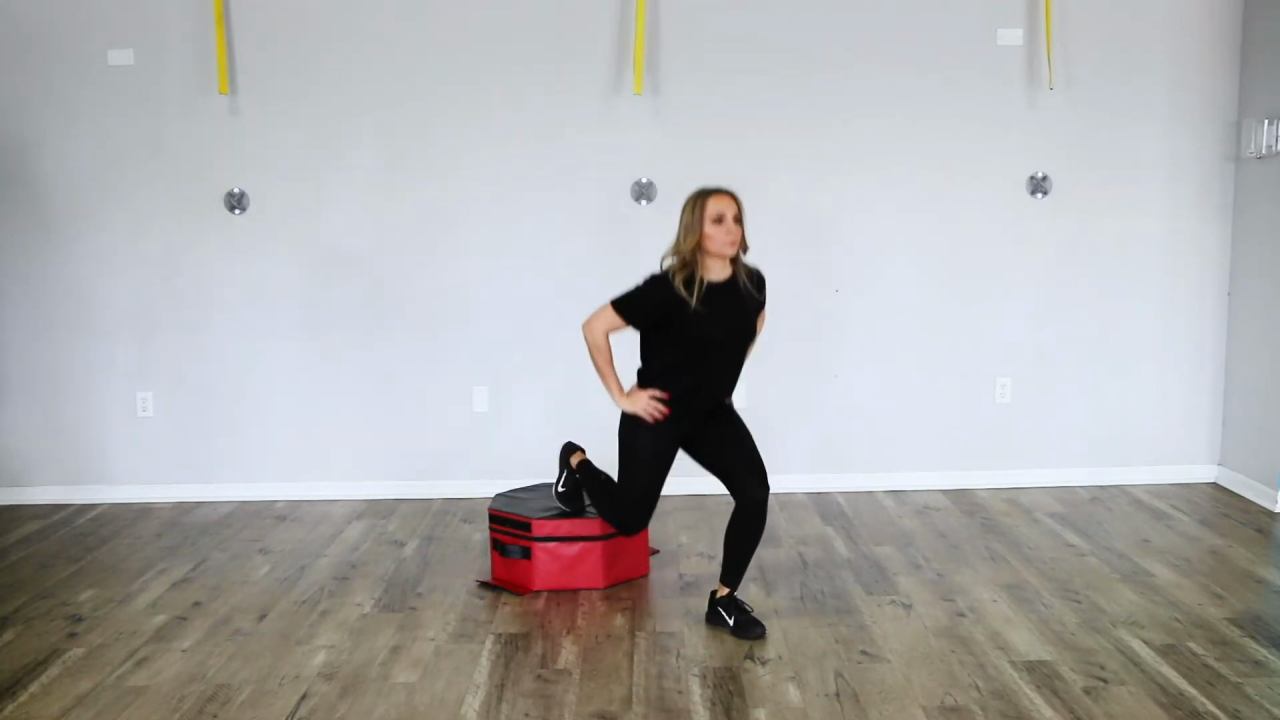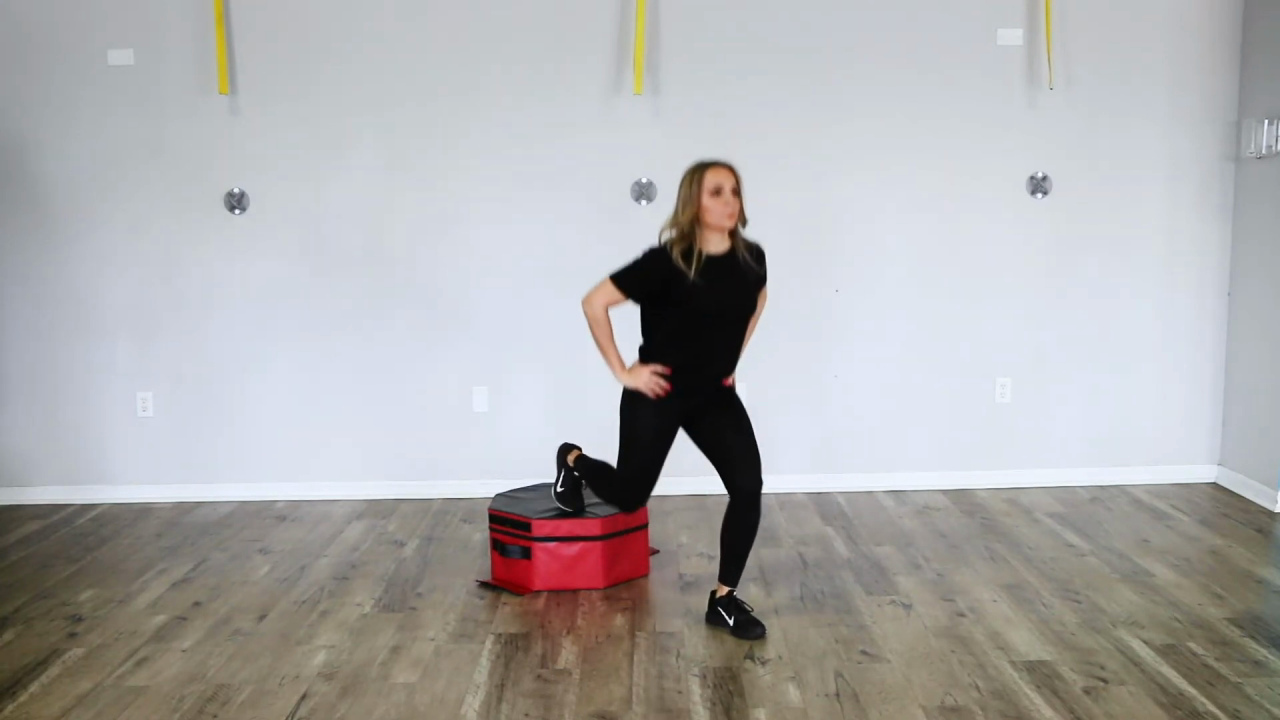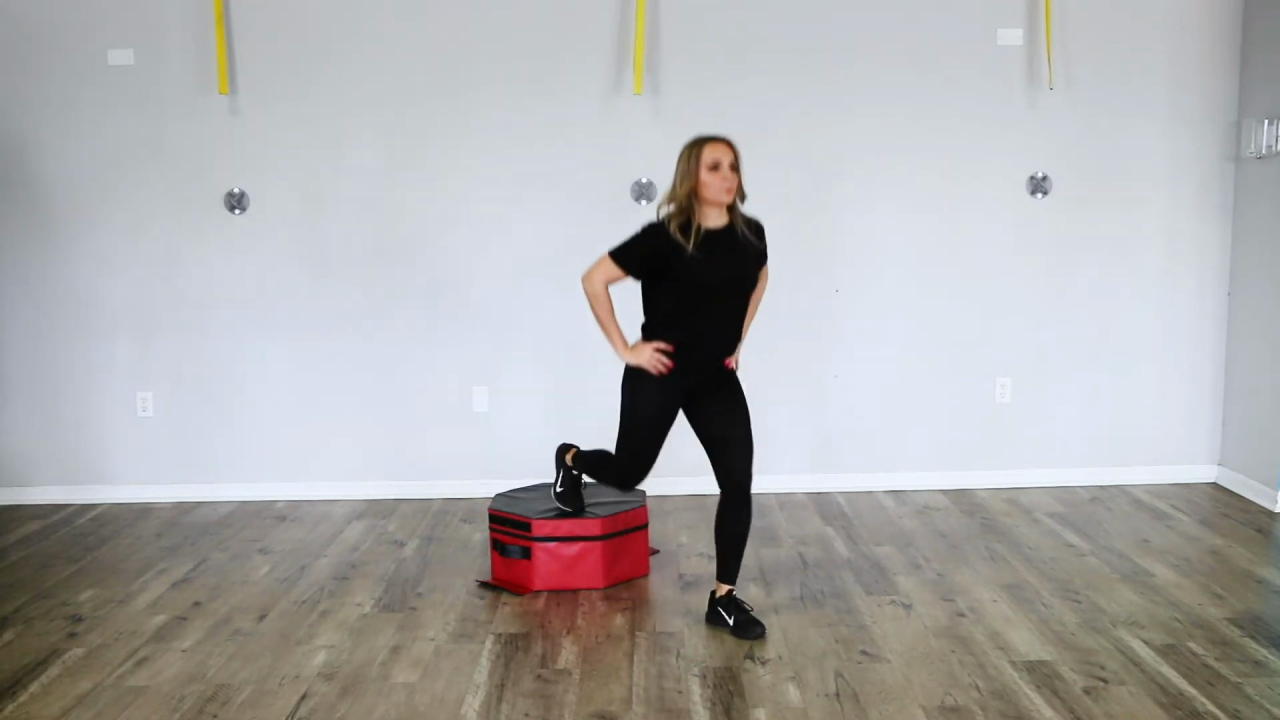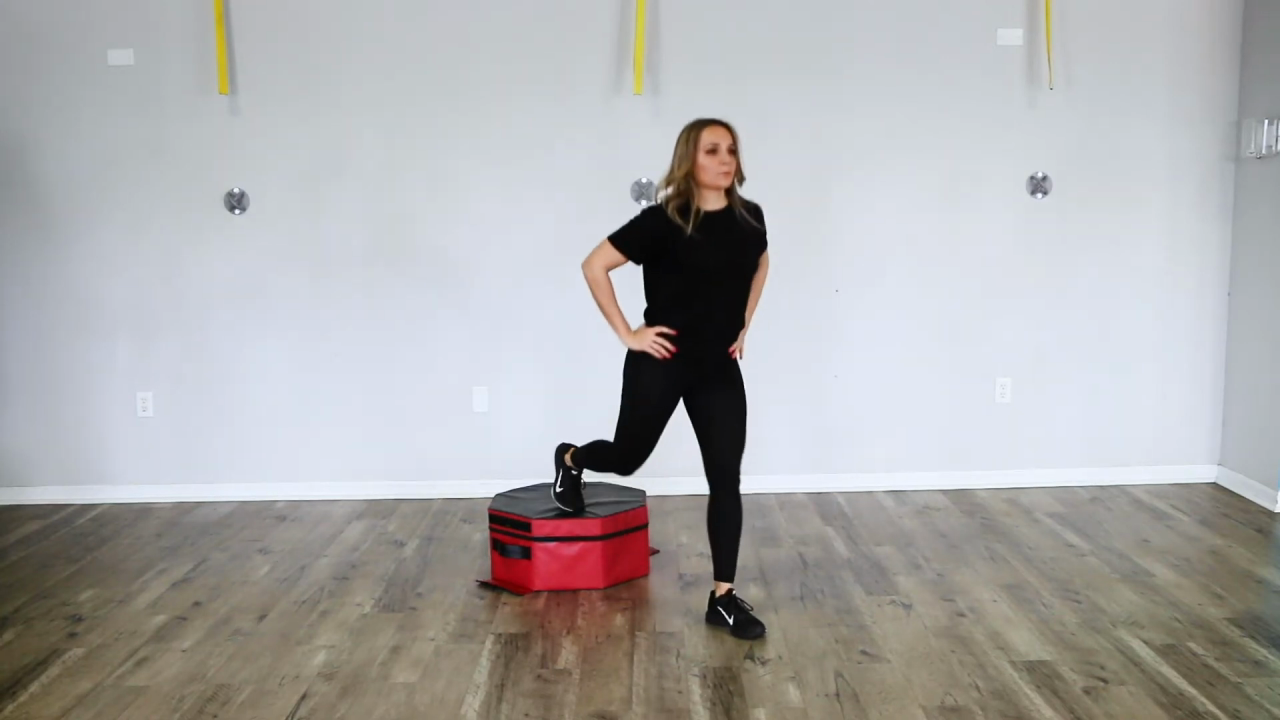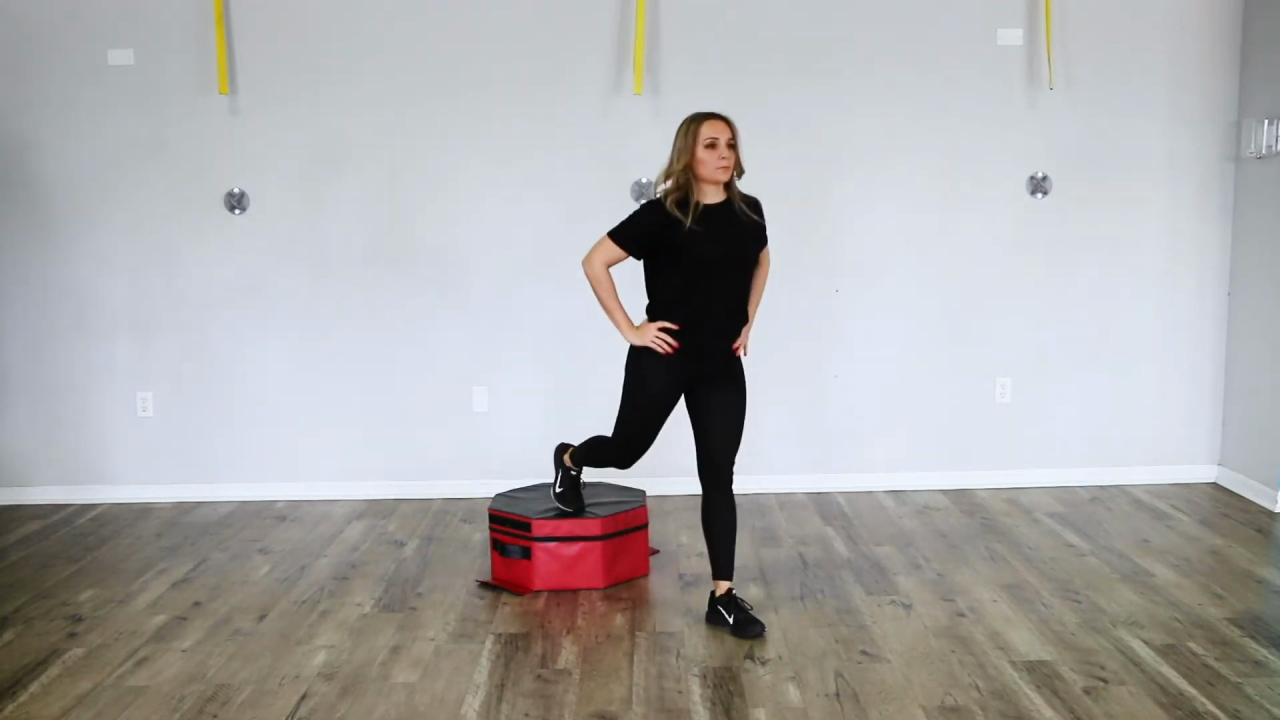
dt=0.1s
person 1, frame 1
left shoulder: (751, 283)
right shoulder: (668, 289)
right elbow: (595, 328)
right wrist: (620, 395)
left hip: (713, 417)
right hip: (656, 417)
left knee: (755, 492)
right knee: (629, 519)
left ankle: (724, 599)
right ankle: (576, 464)
person 1, frame 2
left shoulder: (751, 259)
right shoulder: (666, 263)
right elbow: (595, 303)
left wrist: (730, 358)
right wrist: (622, 370)
left hip: (714, 395)
right hip: (658, 396)
left knee: (748, 485)
right knee: (629, 496)
left ankle: (724, 599)
right ankle: (573, 462)
person 1, frame 3
left shoulder: (750, 234)
right shoulder: (664, 237)
right elbow: (594, 280)
right wrist: (624, 348)
left hip: (717, 378)
right hip: (658, 376)
left knee: (738, 483)
right knee: (628, 475)
left ankle: (724, 598)
right ankle: (571, 461)
person 1, frame 4
left shoulder: (749, 219)
right shoulder: (663, 220)
left elbow: (759, 267)
right elbow: (594, 265)
left wrist: (743, 326)
right wrist: (626, 333)
left hip: (718, 366)
right hip: (661, 363)
left knee: (726, 478)
right knee: (627, 458)
left ankle: (723, 597)
right ankle: (570, 460)
person 1, frame 5
left shoulder: (749, 212)
right shoulder: (663, 214)
left elbow: (761, 264)
right elbow: (595, 262)
left wrist: (747, 321)
right wrist: (628, 329)
left hip: (722, 363)
right hip: (663, 358)
left knee: (719, 477)
right knee: (625, 451)
left ankle: (722, 597)
right ankle: (567, 462)
